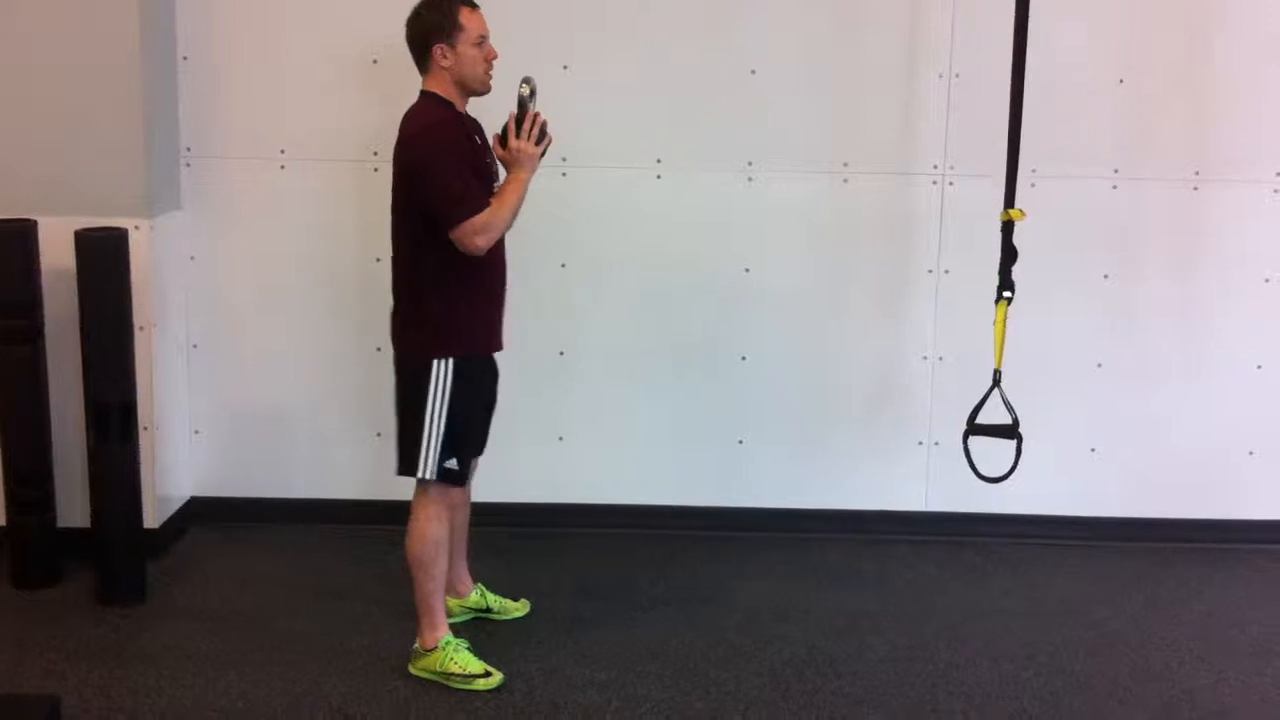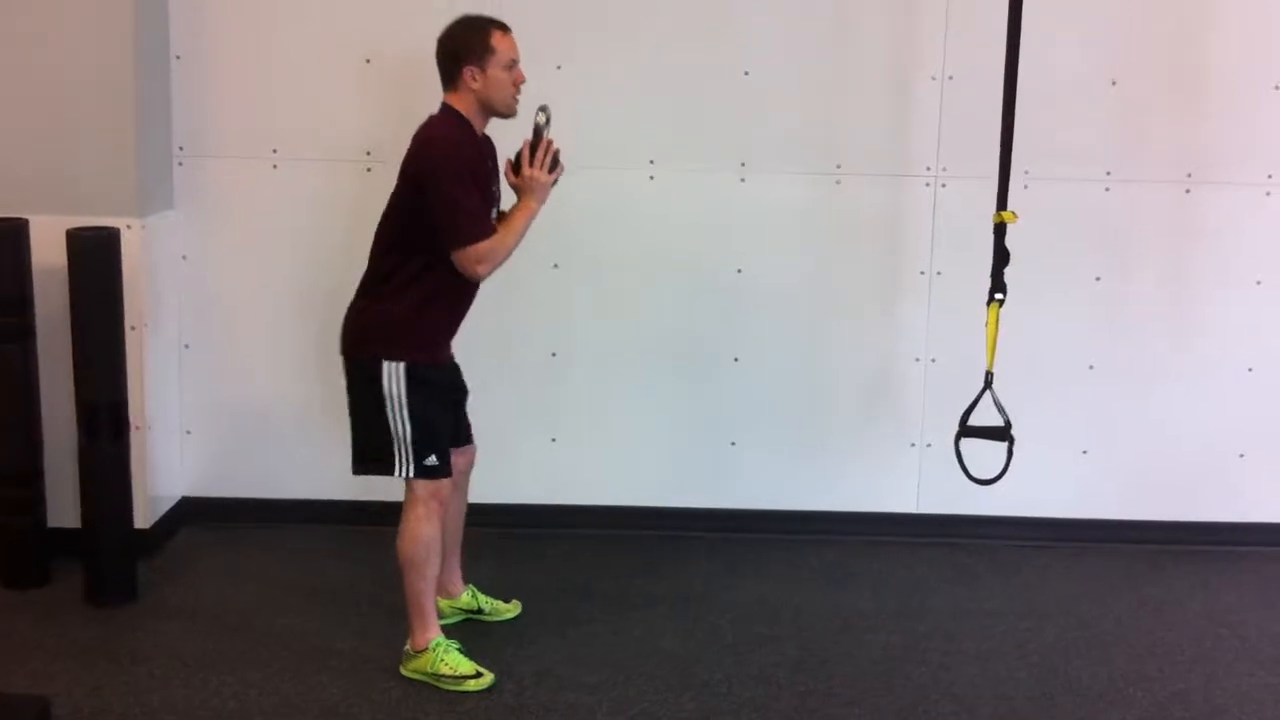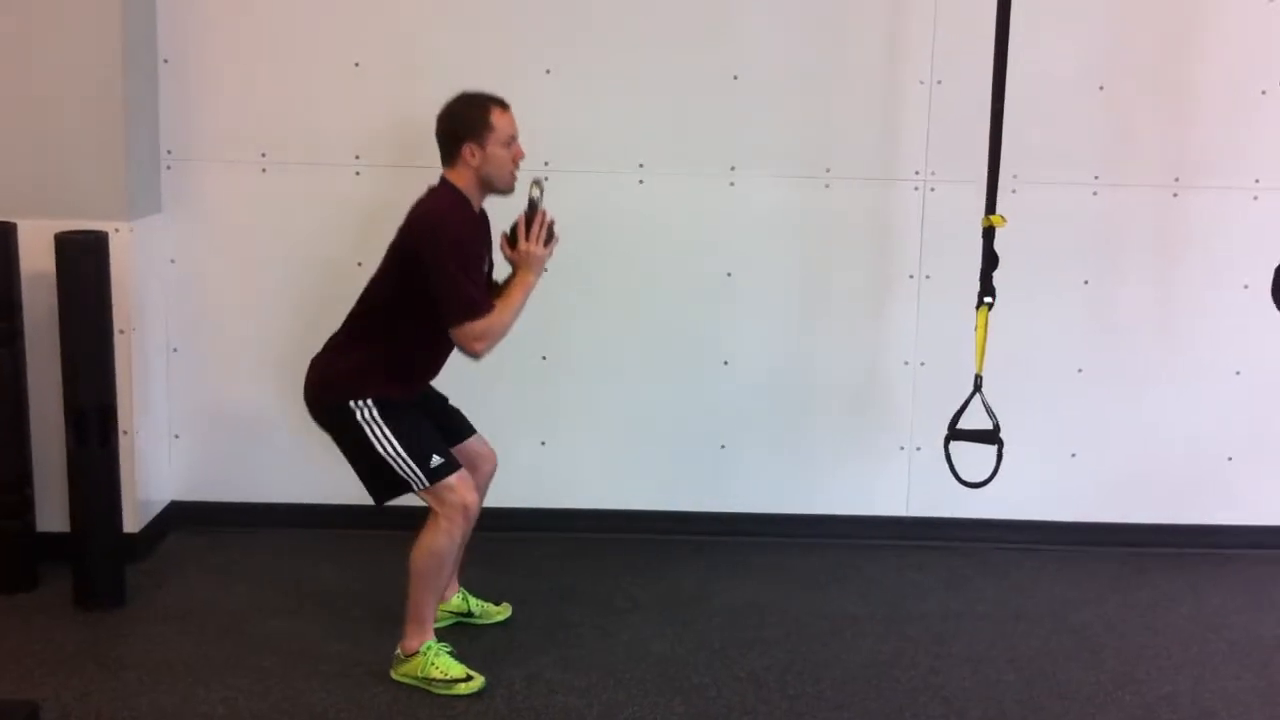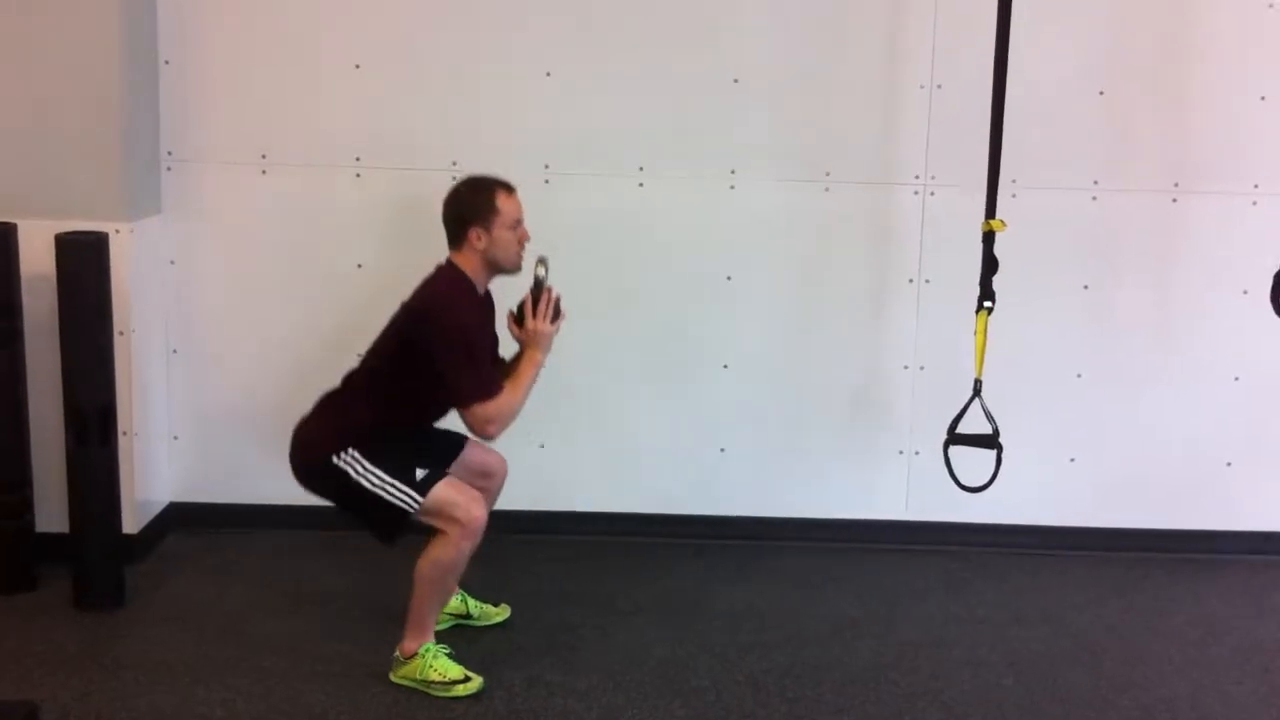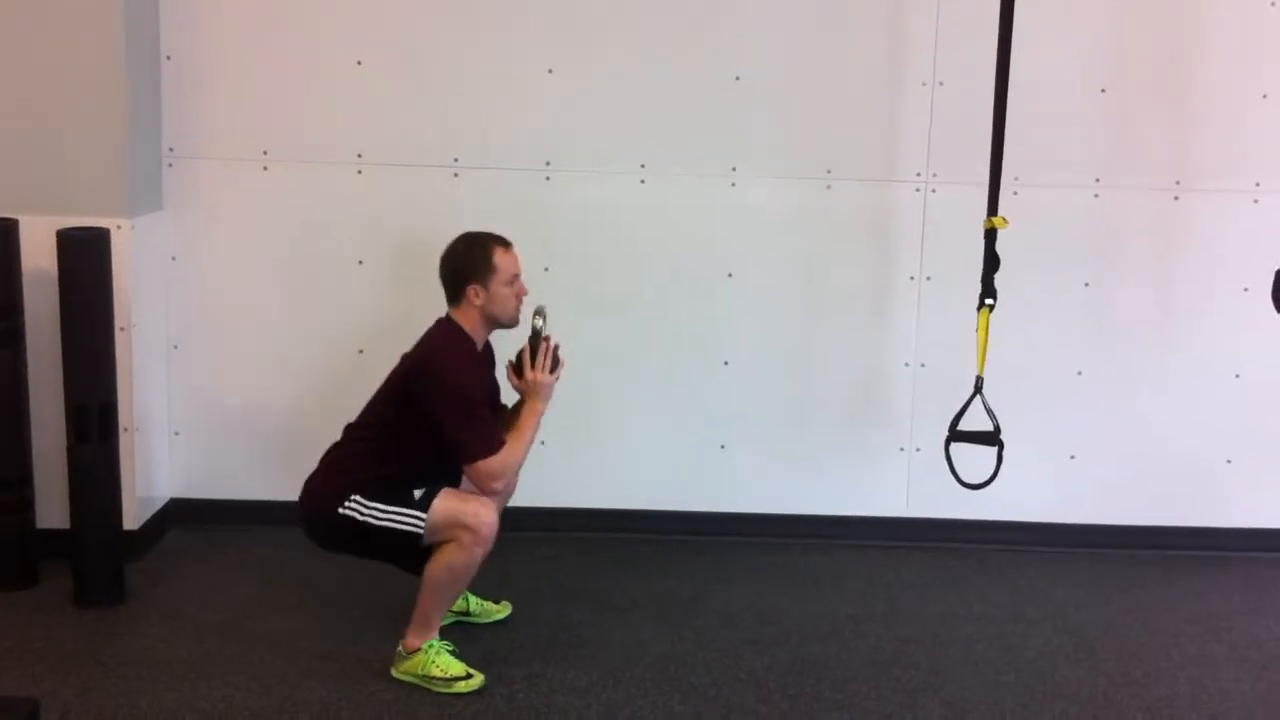
dt=0.4s
person 1, frame 1
left shoulder: (456, 124)
right shoulder: (431, 130)
right elbow: (476, 234)
left wrist: (511, 166)
right wrist: (522, 170)
left hip: (466, 334)
right hip: (440, 341)
left knee: (459, 475)
right knee: (437, 485)
left ankle: (460, 590)
right ankle: (432, 643)
person 1, frame 2
left shoulder: (472, 142)
right shoulder: (446, 145)
left elbow: (478, 240)
right elbow: (478, 259)
left wrist: (523, 194)
right wrist: (534, 198)
left hip: (424, 339)
right hip: (393, 343)
left knee: (457, 464)
right knee: (428, 487)
left ankle: (452, 591)
right ankle: (424, 645)
person 1, frame 3
left shoulder: (466, 215)
right shoulder: (444, 222)
left elbow: (480, 309)
right elbow: (476, 338)
left wrist: (520, 269)
right wrist: (530, 272)
left hip: (395, 379)
right hip: (355, 388)
left knee: (480, 463)
right knee: (456, 498)
left ankle: (445, 595)
right ankle: (415, 649)
person 1, frame 4
left shoulder: (470, 294)
right shoulder: (449, 306)
left elbow: (489, 387)
right elbow: (488, 419)
left wrist: (526, 347)
right wrist: (538, 350)
left hip: (380, 430)
right hip: (336, 446)
left knee: (489, 470)
right knee: (466, 514)
left ankle: (444, 596)
right ankle: (414, 653)
person 1, frame 5
left shoulder: (469, 347)
right shoulder: (448, 364)
left elbow: (493, 443)
right elbow: (492, 477)
left wrist: (526, 399)
right wrist: (538, 401)
left hip: (383, 475)
right hip: (341, 501)
left knee: (502, 481)
right knee: (478, 521)
left ankle: (444, 595)
right ankle: (416, 649)
